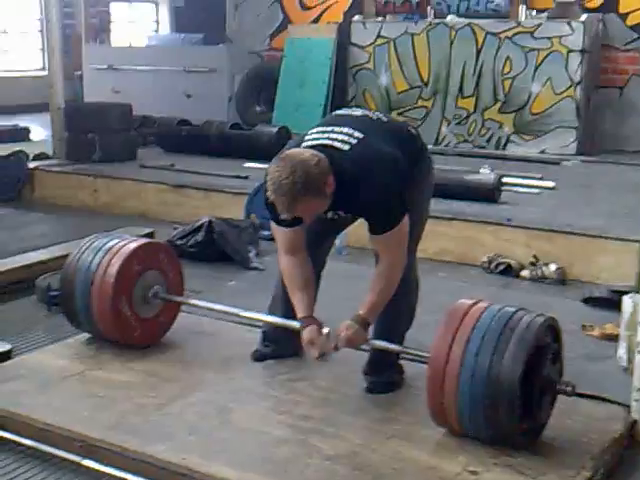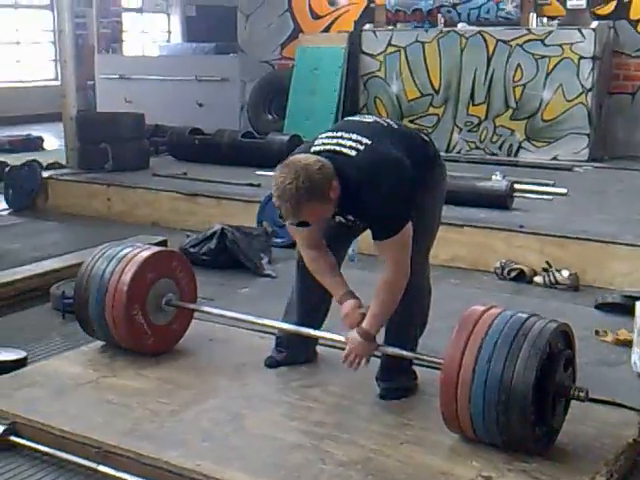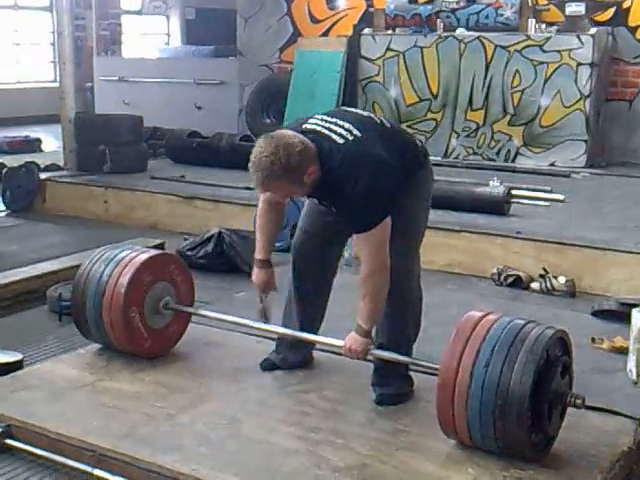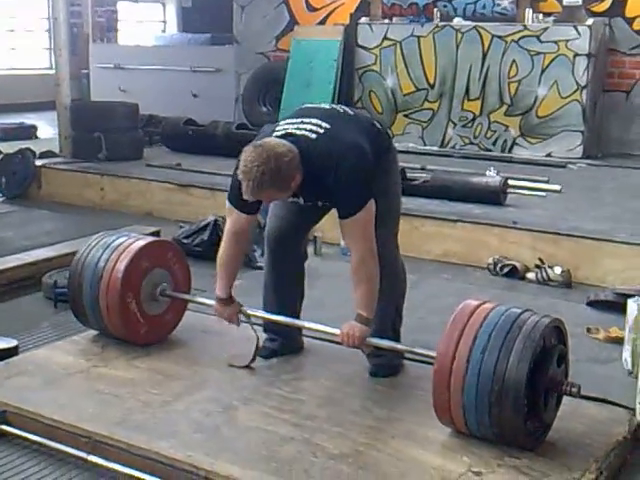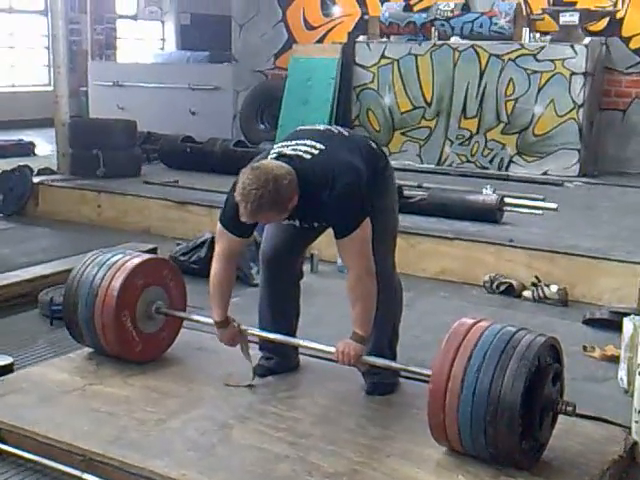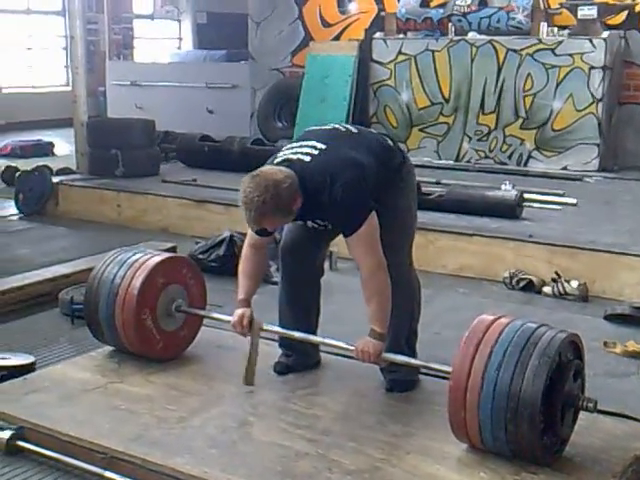
dt=0.7s
person 1, frame 1
left shoulder: (375, 185)
right shoulder: (283, 182)
left elbow: (392, 260)
right elbow: (292, 255)
left wrist: (362, 320)
right wrist: (307, 321)
left hip: (407, 165)
left knee: (402, 264)
right knee: (305, 248)
left ankle: (385, 362)
right ankle: (281, 338)
person 1, frame 2
left shoulder: (379, 189)
right shoulder: (295, 186)
left elbow: (395, 270)
right elbow: (312, 249)
left wrist: (367, 333)
right wrist: (345, 297)
left hip: (419, 174)
left knee: (410, 269)
right knee: (310, 259)
left ankle: (397, 367)
right ankle: (295, 345)
person 1, frame 3
left shoulder: (359, 180)
right shoulder: (281, 158)
left elbow: (375, 265)
right elbow: (270, 201)
left wrist: (363, 331)
right wrist: (262, 261)
left hip: (406, 176)
left knee: (397, 271)
right knee: (307, 253)
left ankle: (393, 373)
right ankle: (293, 348)
person 1, frame 4
left shoulder: (344, 172)
right shoulder: (252, 169)
left elbow: (362, 252)
right elbow: (235, 233)
left wrist: (362, 319)
right wrist: (223, 297)
left hip: (374, 158)
right hip: (306, 158)
left knee: (382, 250)
right knee: (279, 238)
left ankle: (384, 345)
right ankle: (282, 334)
person 1, frame 5
left shoulder: (339, 192)
right shoulder: (247, 192)
left elbow: (360, 270)
right elbow: (224, 255)
left wrist: (358, 337)
right wrist: (221, 320)
left hip: (371, 178)
left knee: (379, 268)
right knee: (274, 257)
right ankle: (278, 352)
person 1, frame 6
left shoulder: (341, 192)
right shoulder: (265, 193)
left elbow: (372, 266)
right elbow: (254, 247)
left wrist: (377, 334)
right wrist: (243, 302)
left hip: (389, 176)
left knee: (395, 265)
right knee: (294, 252)
left ankle: (400, 360)
right ankle: (299, 350)
